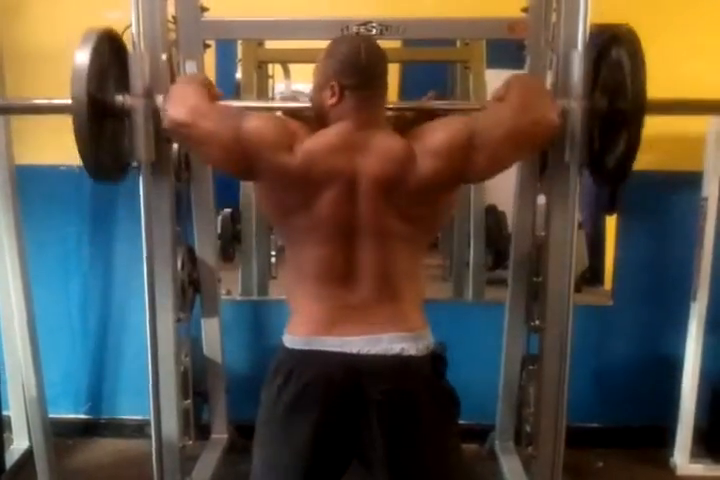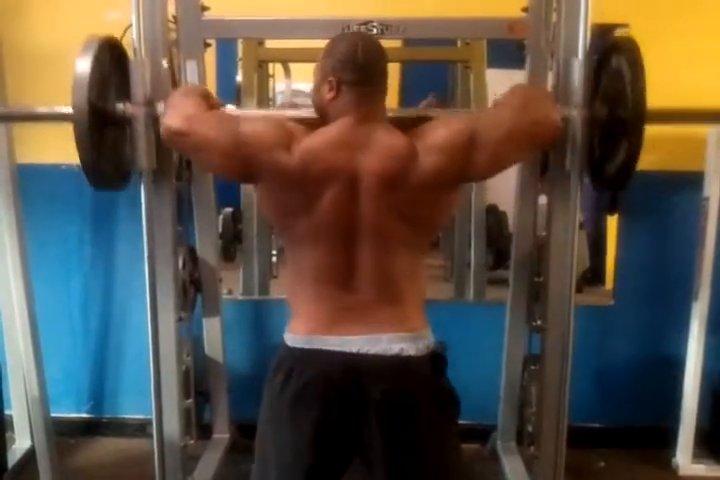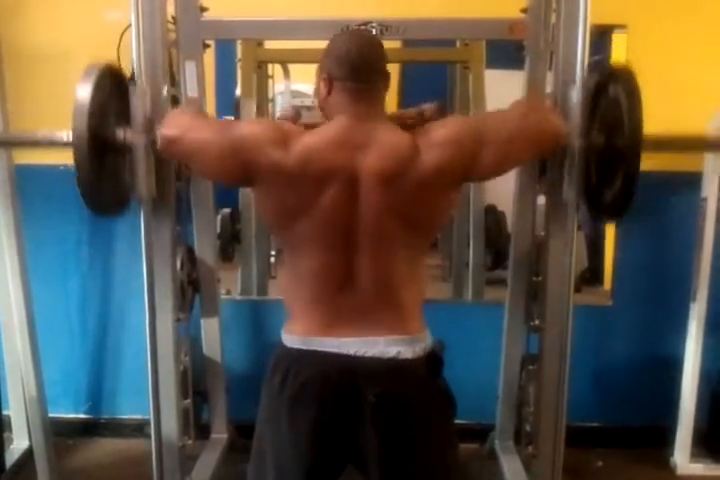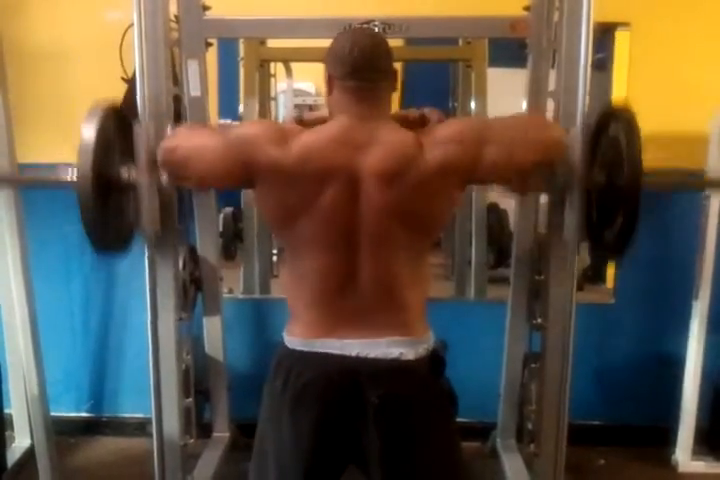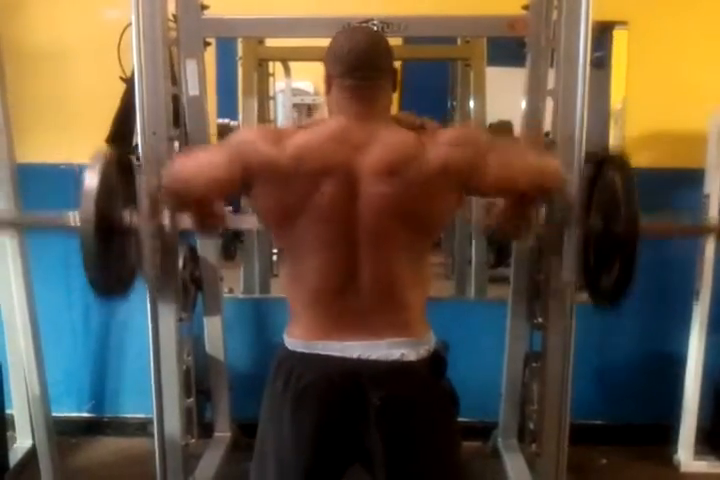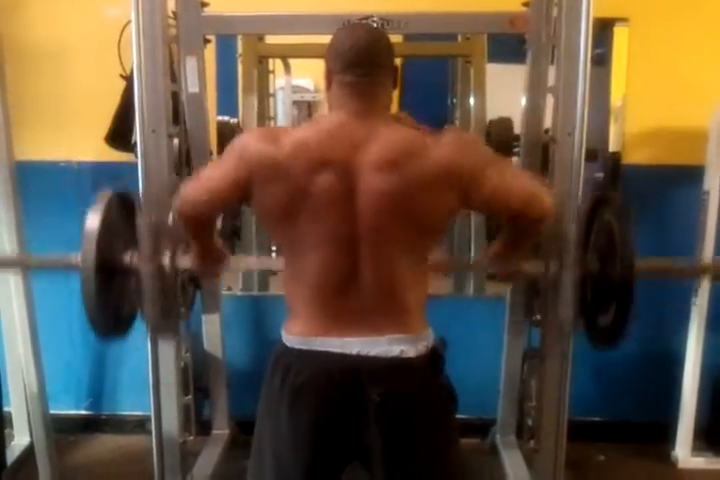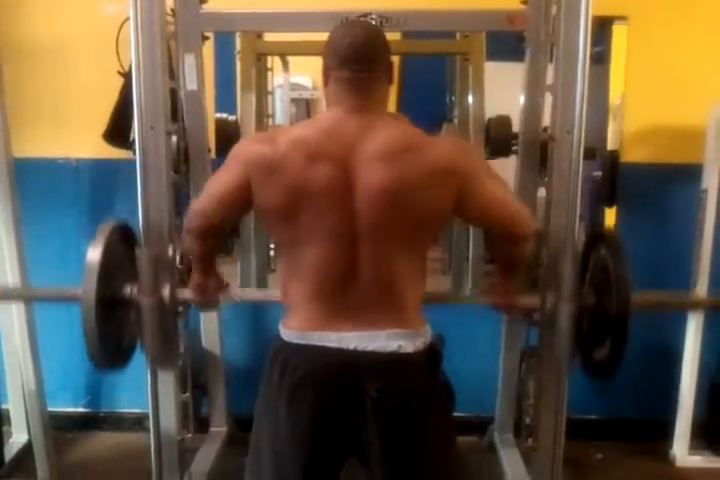
dt=0.1s
person 1, frame 1
left shoulder: (281, 154)
right shoulder: (432, 158)
left elbow: (181, 115)
right elbow: (542, 116)
left wrist: (196, 86)
right wrist: (513, 88)
left hip: (309, 366)
right hip: (404, 366)
person 1, frame 2
left shoulder: (278, 152)
right shoulder: (435, 154)
left elbow: (178, 122)
right elbow: (543, 116)
left wrist: (196, 96)
right wrist: (516, 96)
left hip: (310, 365)
right hip: (404, 365)
person 1, frame 3
left shoulder: (276, 153)
right shoulder: (437, 154)
left elbow: (173, 132)
right elbow: (548, 125)
left hip: (307, 365)
right hip: (401, 366)
person 1, frame 4
left shoulder: (271, 150)
right shoulder: (443, 151)
left elbow: (174, 150)
right elbow: (549, 140)
right wrist: (516, 176)
left hip: (309, 365)
right hip: (403, 366)
person 1, frame 5
left shoulder: (269, 153)
right shoulder: (443, 156)
left elbow: (177, 180)
right elbow: (548, 173)
left wrist: (205, 210)
right wrist: (517, 209)
left hip: (309, 366)
right hip: (404, 366)
person 1, frame 6
left shoulder: (266, 152)
right shoulder: (444, 157)
left elbow: (188, 208)
right elbow: (537, 207)
left wrist: (205, 248)
right wrist: (510, 248)
left hip: (307, 365)
right hip: (402, 366)
person 1, frame 7
left shoulder: (266, 154)
right shoulder: (442, 158)
left elbow: (198, 225)
right elbow: (518, 229)
left wrist: (204, 272)
right wrist: (509, 278)
left hip: (305, 359)
right hip: (400, 360)
